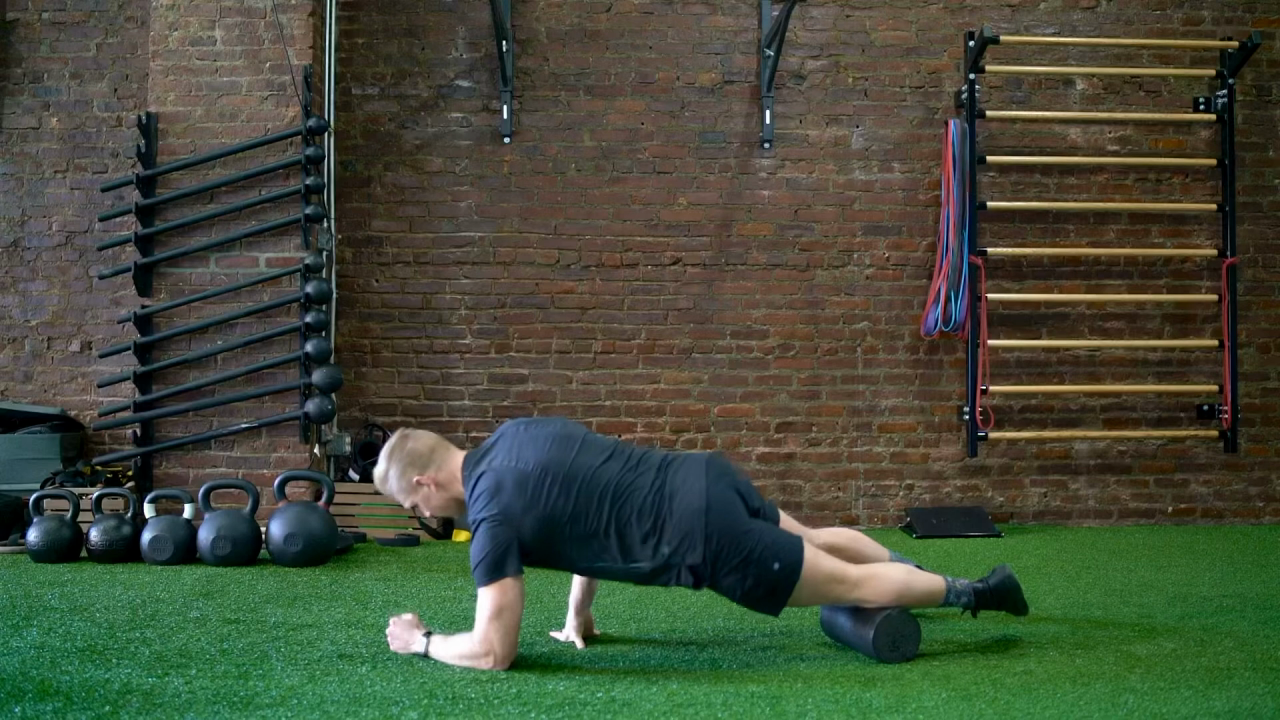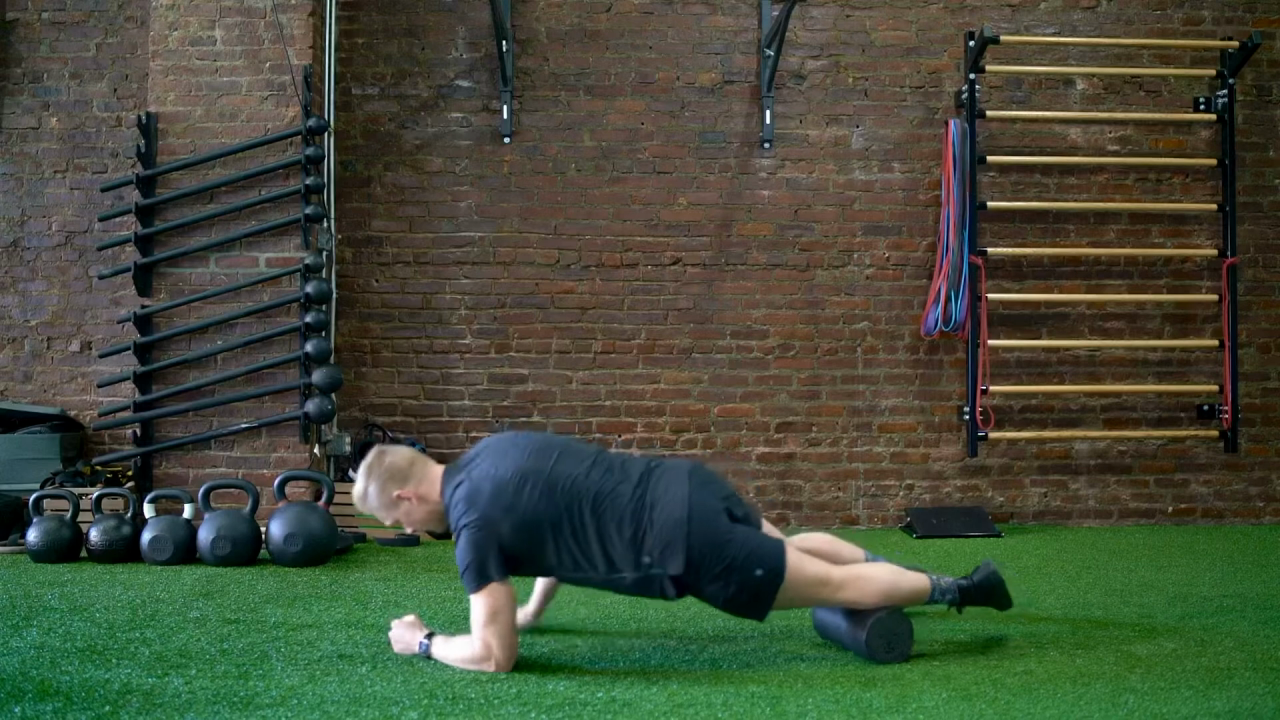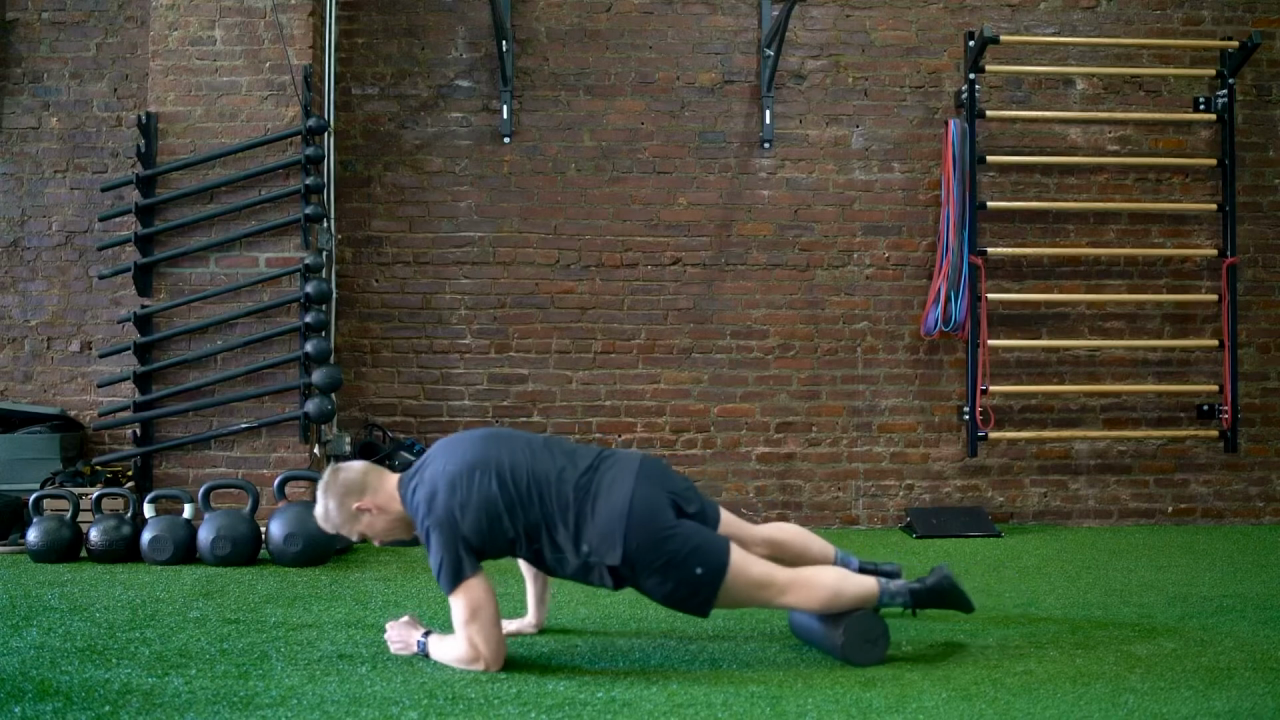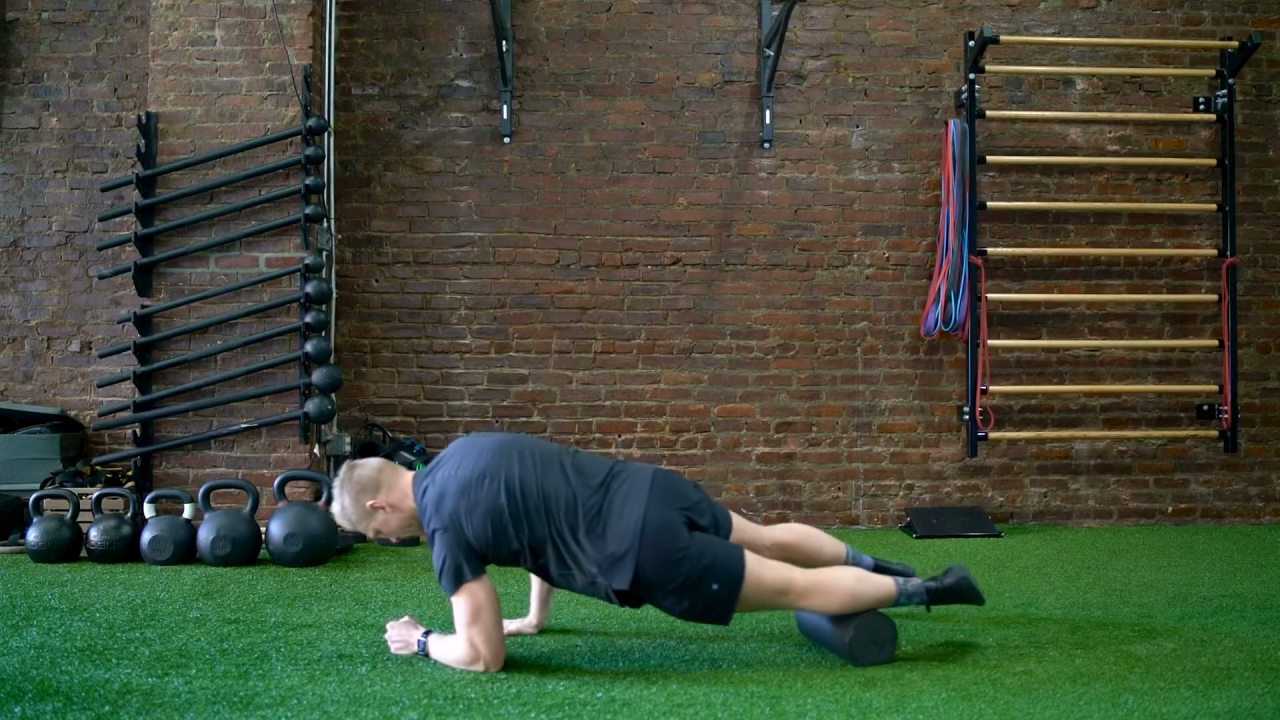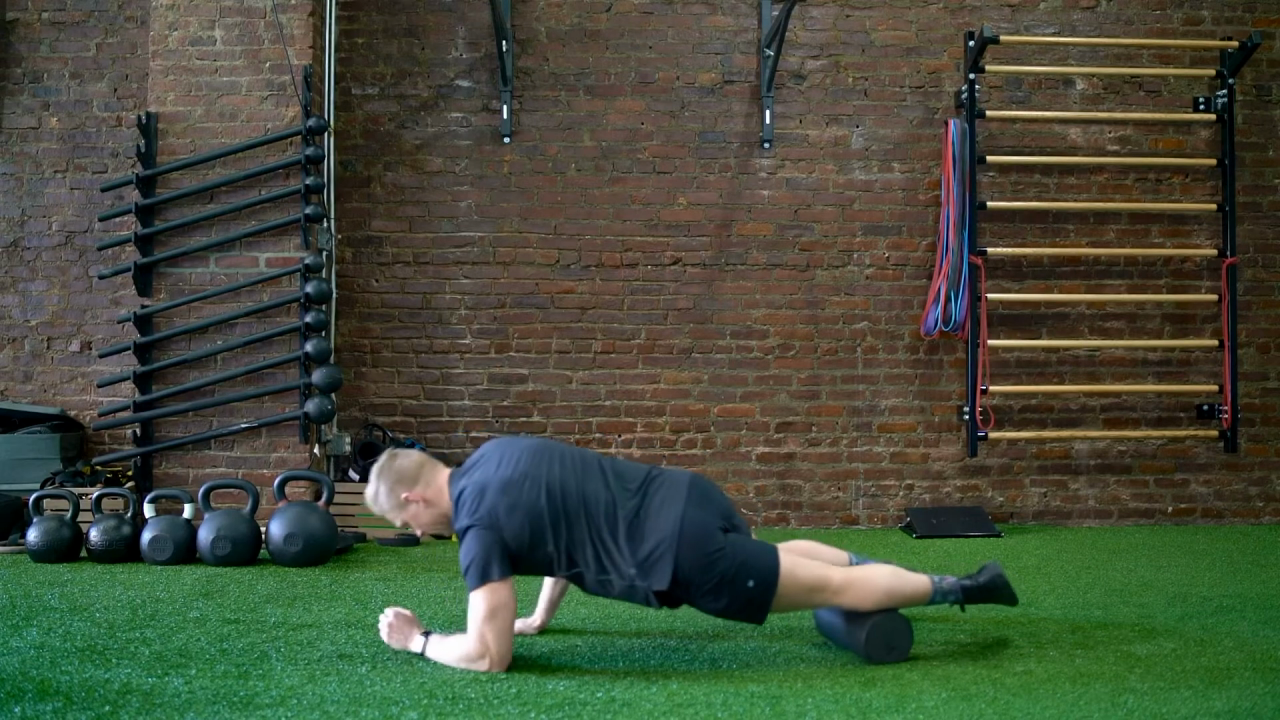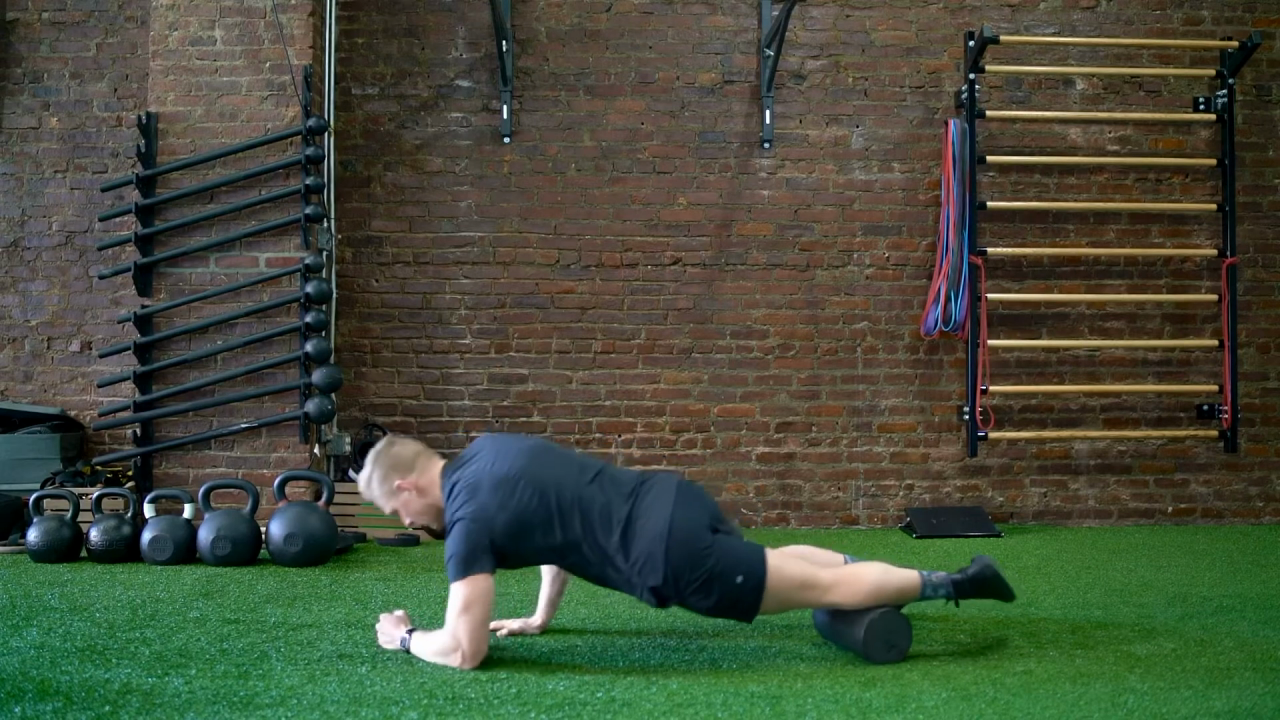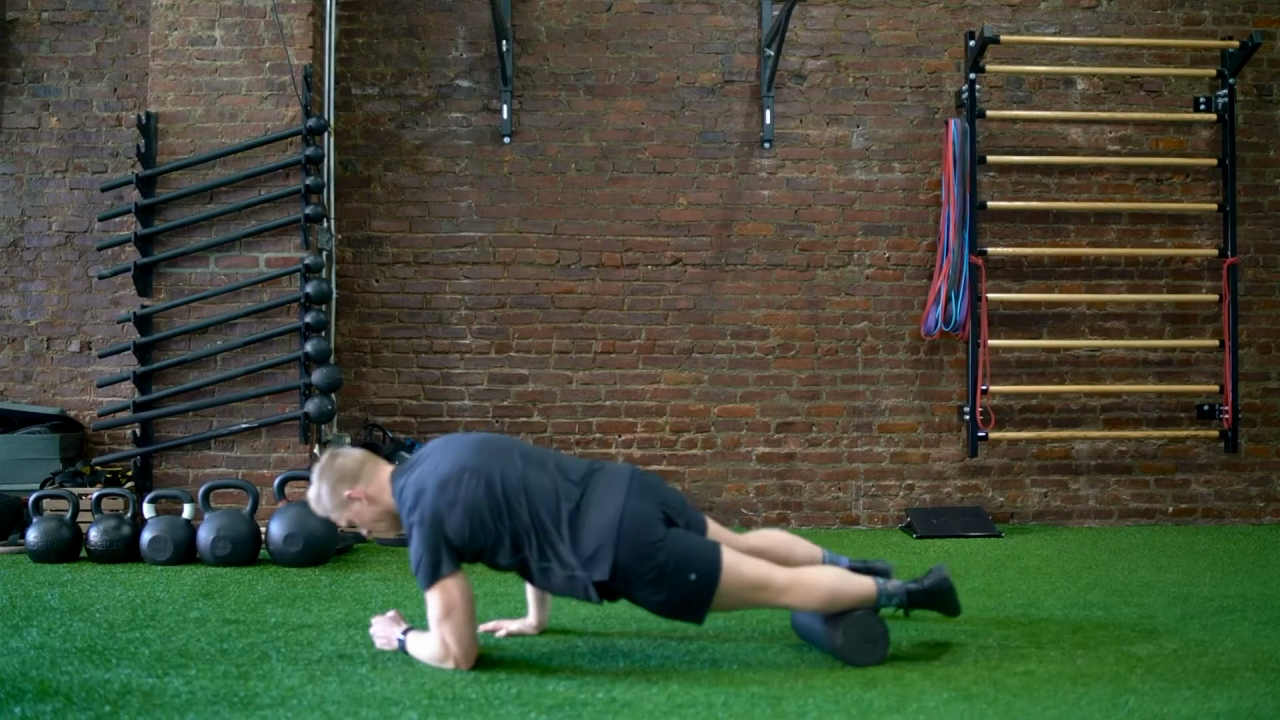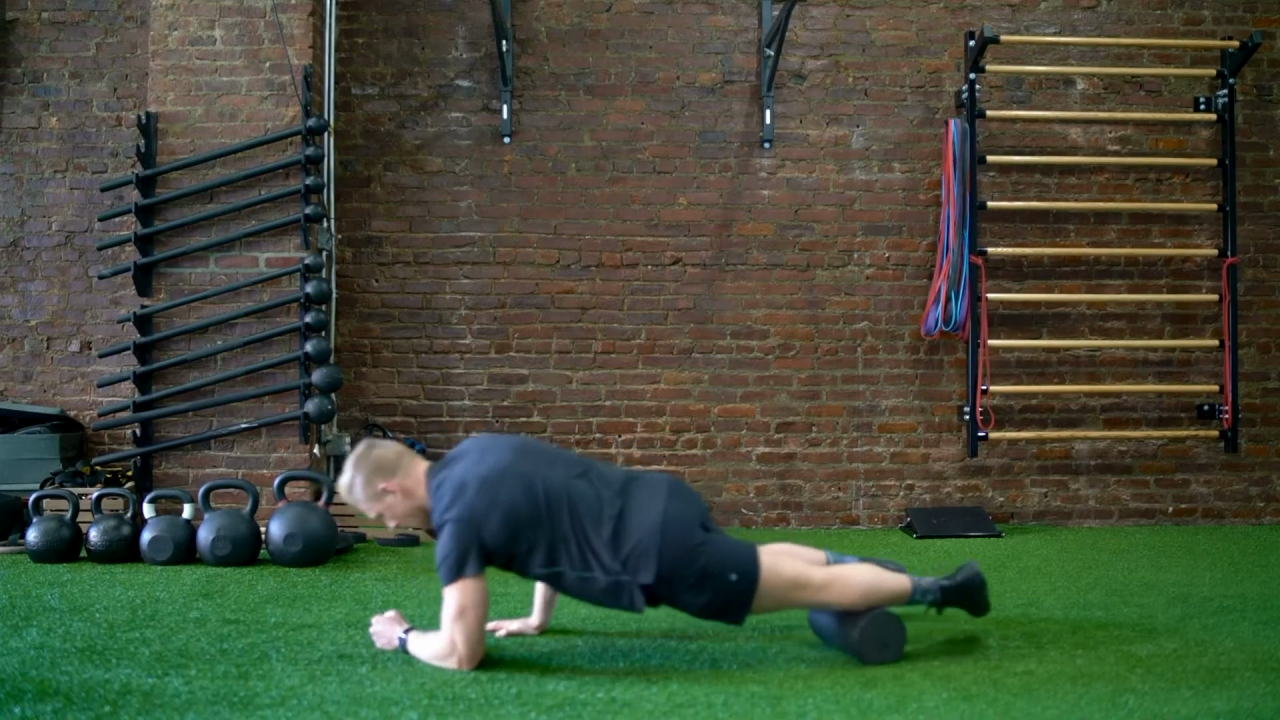
dt=0.4s
person 1, frame 1
left shoulder: (493, 513)
right shoulder: (514, 436)
left elbow: (493, 652)
left wrist: (423, 642)
right wrist: (578, 611)
left hip: (704, 535)
right hip: (703, 481)
left knee: (847, 587)
right knee: (811, 540)
left ankle: (974, 592)
right ankle: (909, 568)
person 1, frame 2
left shoulder: (475, 520)
right shoulder: (490, 452)
left elbow: (494, 655)
left wrist: (424, 642)
right wrist: (534, 605)
left hip: (686, 542)
right hip: (686, 487)
left knee: (831, 585)
right knee: (787, 545)
left ankle: (958, 588)
right ankle: (882, 566)
person 1, frame 3
left shoulder: (439, 521)
right shoulder: (447, 458)
left elbow: (484, 654)
left wrist: (419, 642)
right wrist: (535, 615)
left hip: (635, 532)
right hip: (639, 477)
left knee: (779, 587)
right knee: (757, 538)
left ankle: (908, 592)
right ankle: (860, 568)
person 1, frame 4
left shoulder: (446, 525)
right shoulder: (463, 455)
left elbow: (484, 656)
left wrist: (422, 641)
right wrist: (535, 616)
left hip: (648, 549)
right hip: (652, 489)
left knee: (795, 588)
right knee: (766, 541)
left ankle: (926, 589)
right ankle: (869, 565)
person 1, frame 5
left shoulder: (478, 522)
right shoulder: (497, 455)
left elbow: (488, 655)
left wrist: (417, 639)
right wrist: (539, 617)
left hip: (680, 553)
right hip: (683, 496)
left knee: (827, 586)
right knee: (772, 552)
left ankle: (963, 587)
right ankle: (866, 563)
person 1, frame 6
left shoulder: (469, 516)
right shoulder: (488, 451)
left elbow: (463, 650)
left wrist: (403, 638)
right wrist: (541, 617)
left hip: (669, 553)
right hip: (672, 501)
left knee: (819, 589)
right knee: (774, 559)
left ankle: (952, 582)
right ankle: (866, 570)
person 1, frame 7
left shoulder: (424, 516)
right shoulder: (443, 455)
left elbow: (457, 653)
left wrist: (399, 637)
right wrist: (535, 617)
left hip: (624, 546)
right hip: (628, 489)
left knee: (774, 587)
right knee: (738, 544)
left ankle: (906, 592)
right ankle: (851, 568)
person 1, frame 8
left shoulder: (457, 517)
right shoulder: (474, 454)
left elbow: (461, 654)
left wrist: (403, 637)
right wrist: (537, 618)
left hip: (657, 553)
right hip: (659, 499)
left knee: (806, 588)
right knee: (753, 557)
left ankle: (941, 589)
right ankle: (855, 564)
